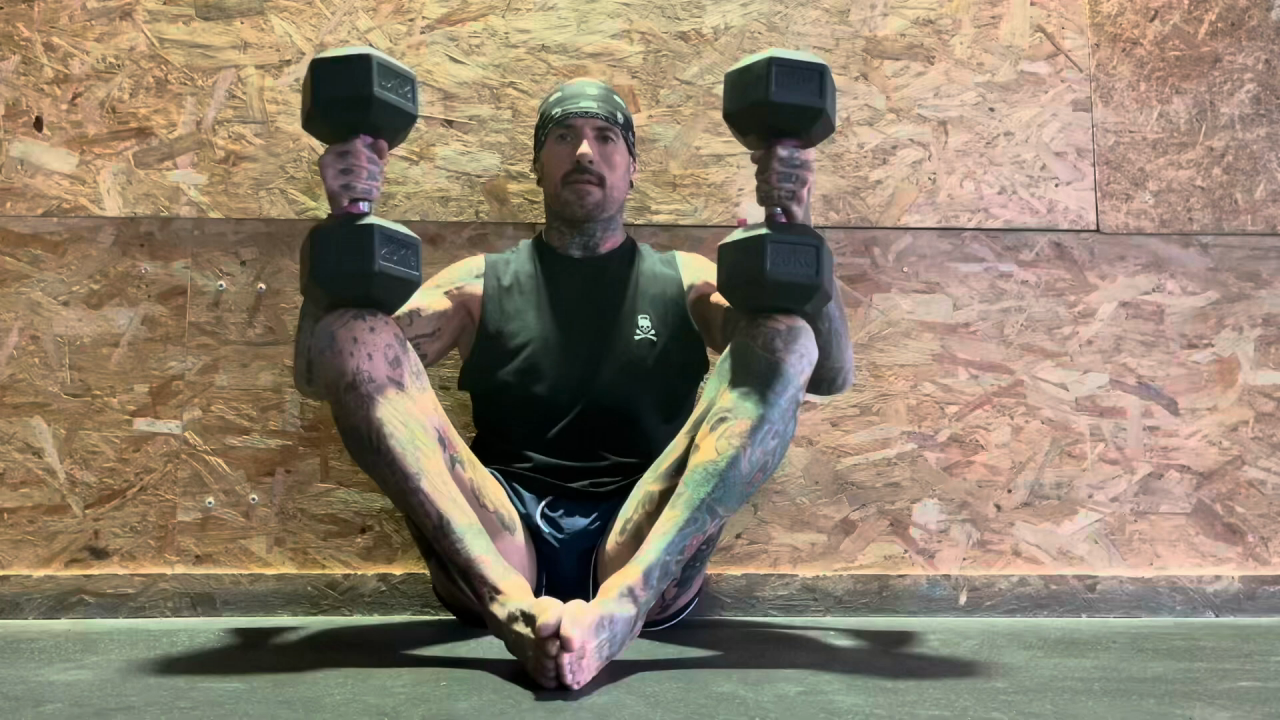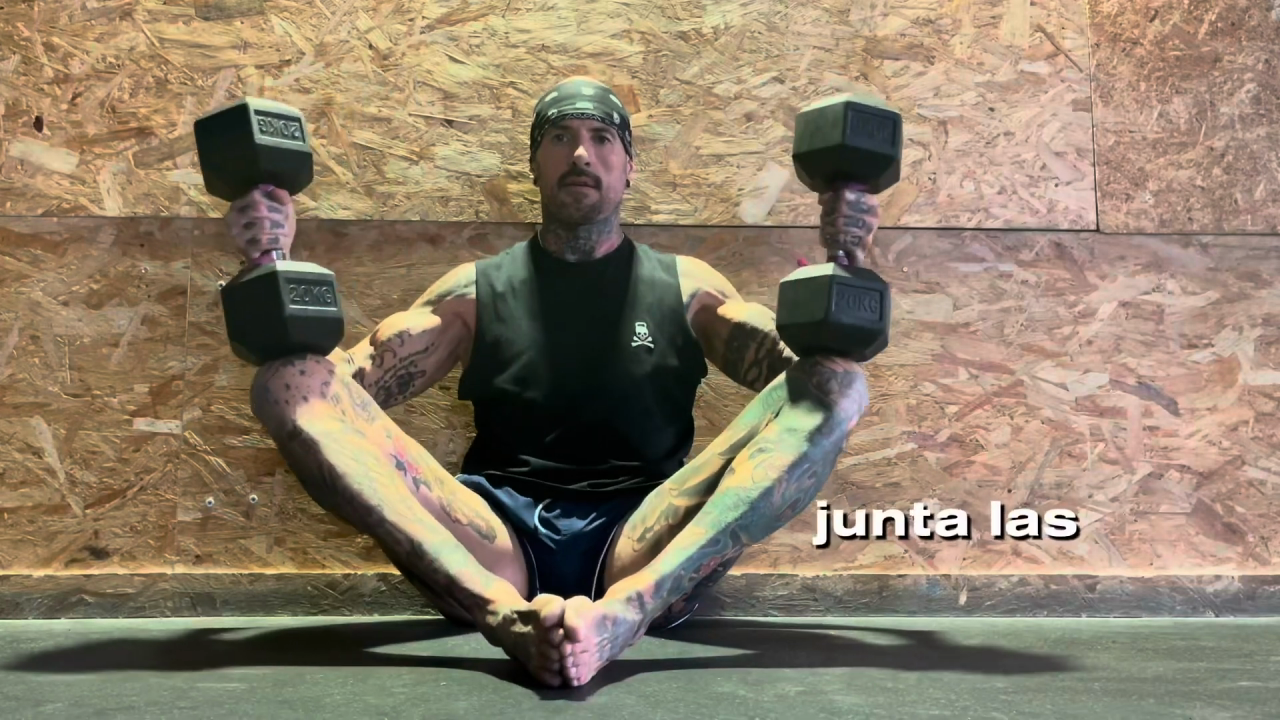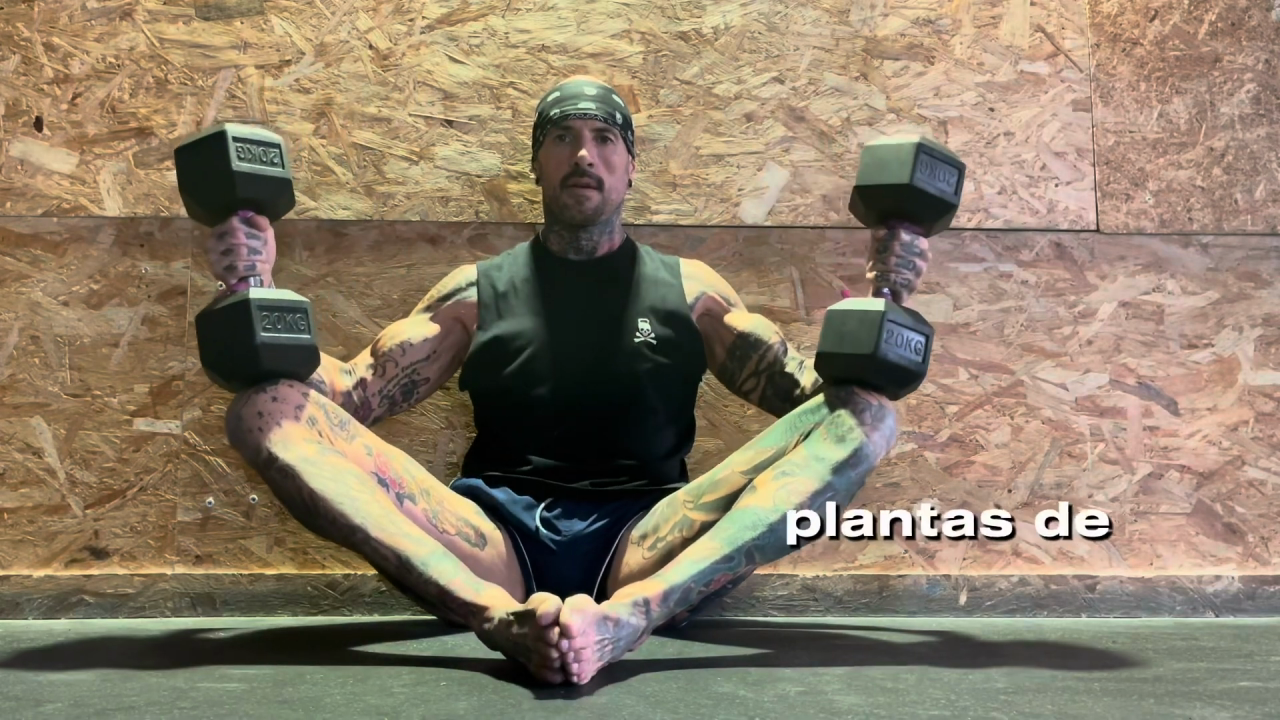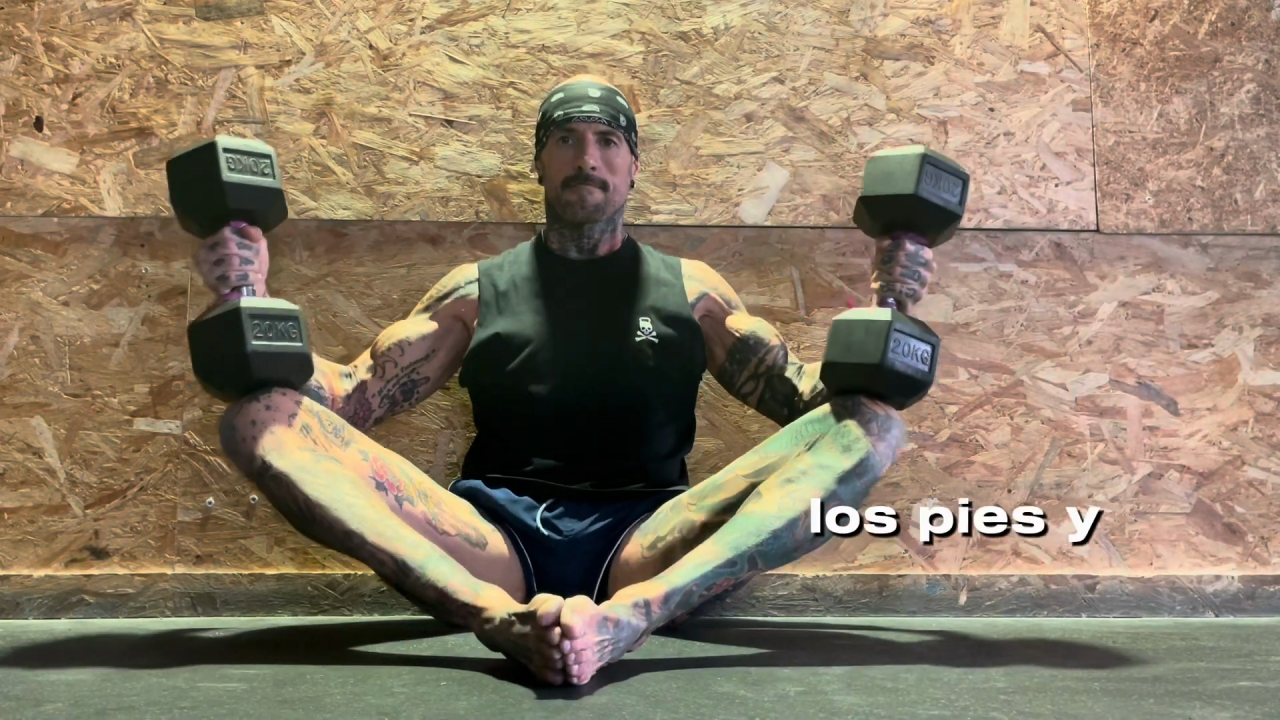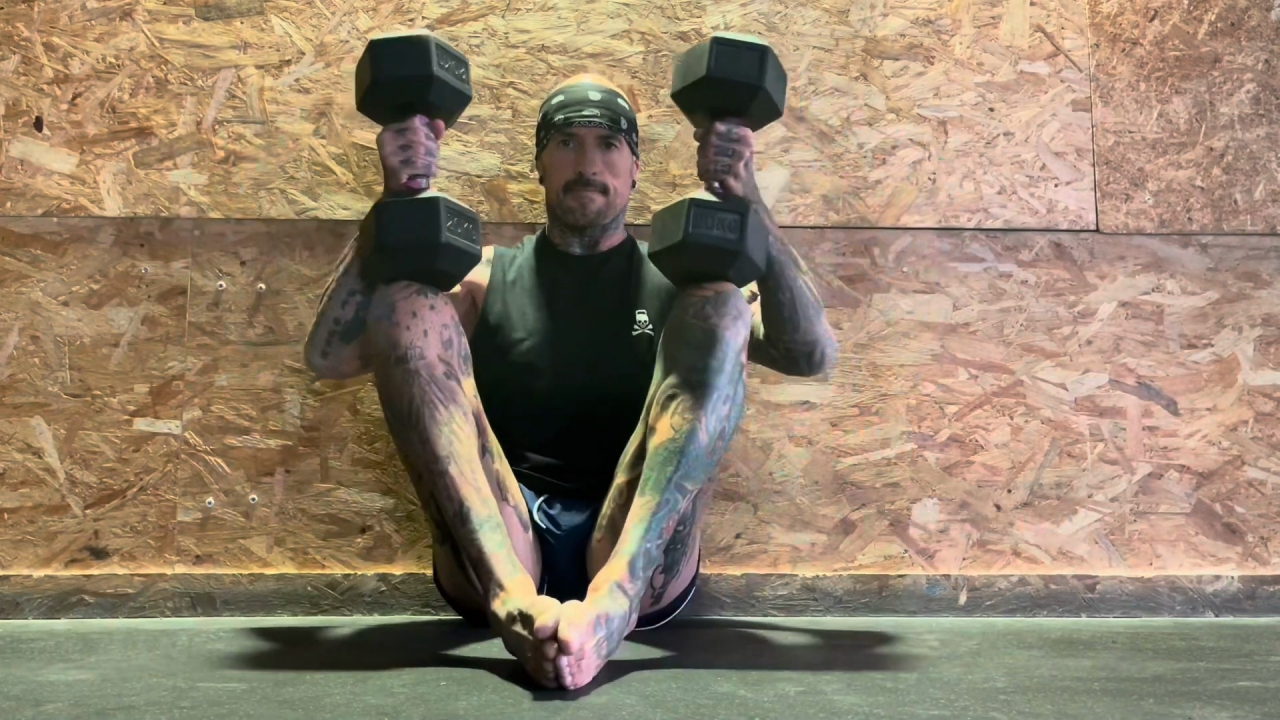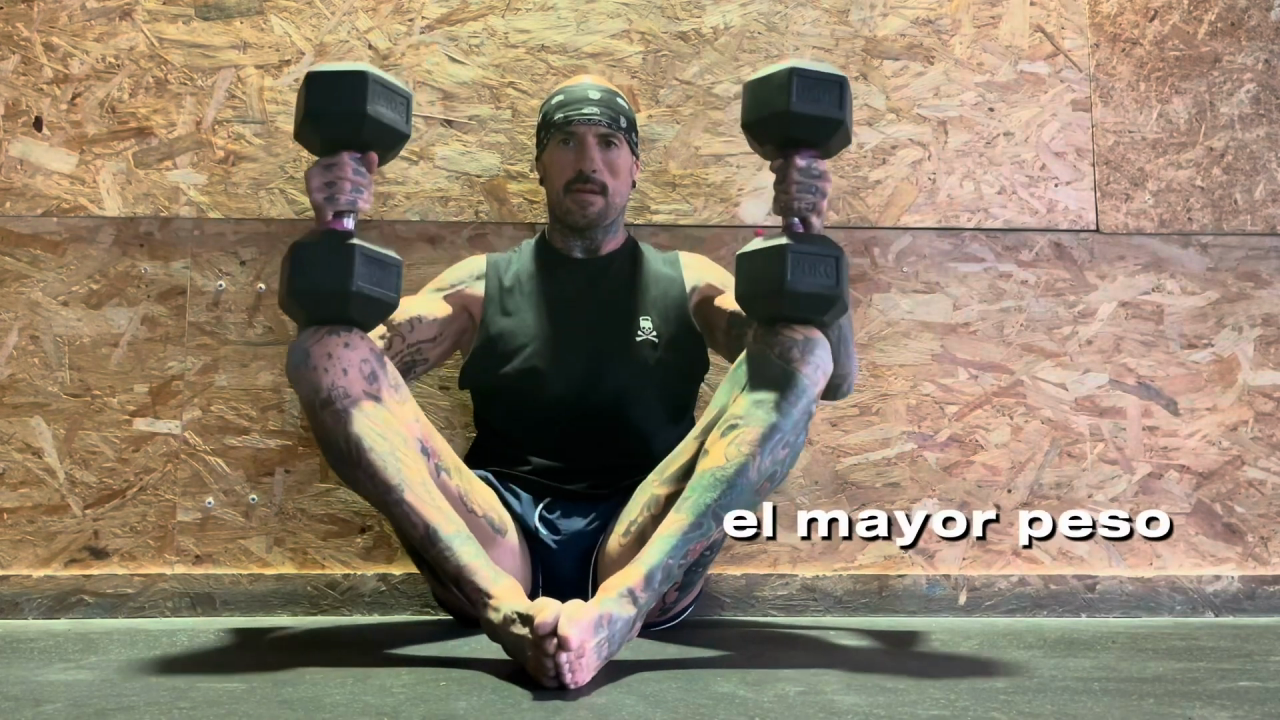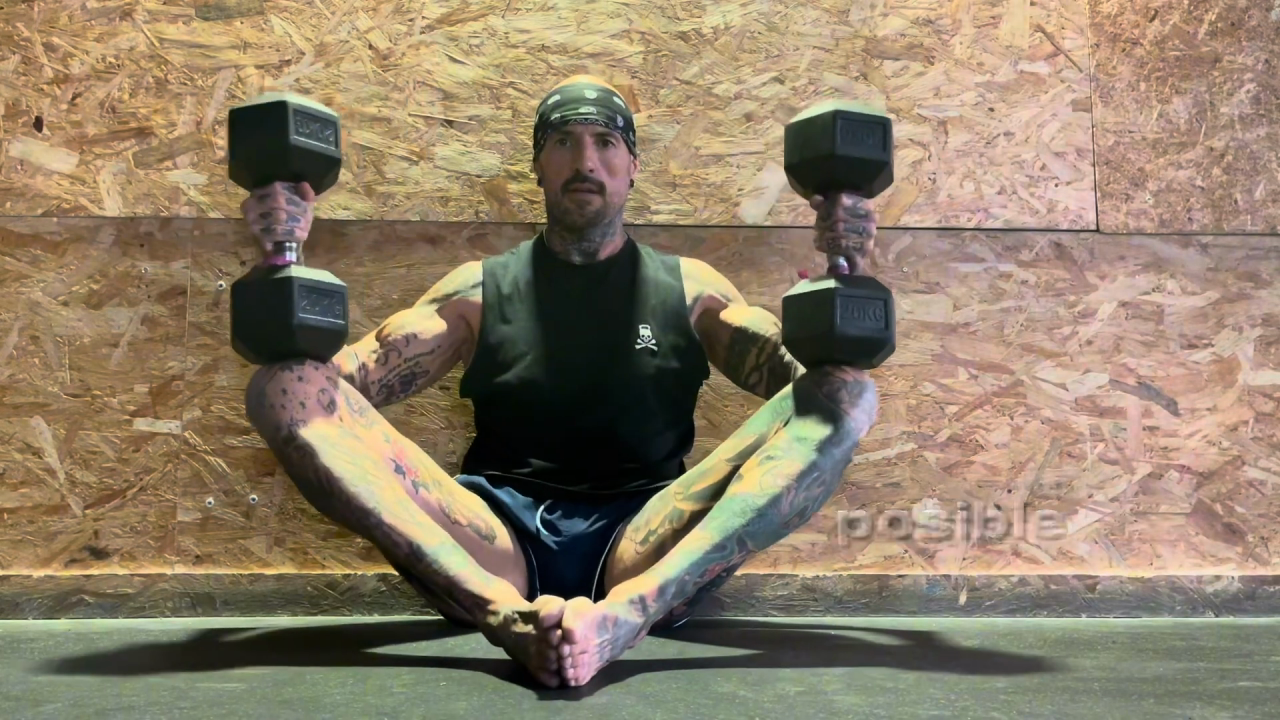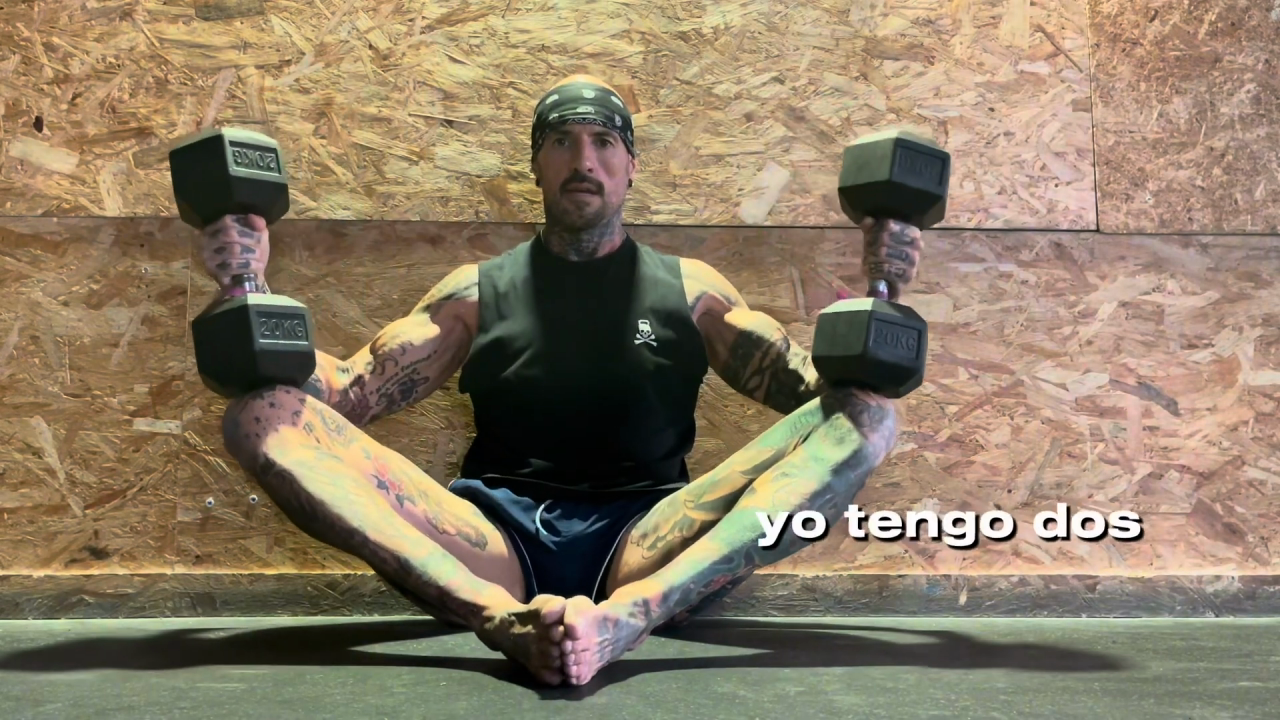
dt=0.7s
person 1, frame 1
left shoulder: (686, 279)
right shoulder: (478, 283)
left elbow: (831, 372)
right elbow: (318, 373)
left wrist: (793, 227)
left hip: (647, 557)
right hip: (495, 550)
left knee: (787, 342)
right knee: (351, 336)
left ankle: (616, 612)
right ankle: (516, 612)
person 1, frame 2
left shoulder: (685, 285)
right shoulder: (476, 289)
left elbow: (826, 388)
right elbow: (337, 392)
left hip: (646, 555)
right hip: (494, 548)
left knee: (835, 386)
right knee: (289, 385)
left ankle: (621, 612)
right ankle: (504, 613)
person 1, frame 3
left shoulder: (688, 287)
right shoulder: (477, 290)
left elbow: (807, 393)
right elbow: (350, 399)
left hip: (646, 552)
right hip: (496, 546)
left knee: (862, 418)
right knee: (265, 412)
left ankle: (621, 620)
right ankle: (507, 619)
person 1, frame 4
left shoulder: (689, 288)
right shoulder: (478, 289)
left elbow: (805, 399)
right elbow: (349, 400)
right wrist: (253, 304)
left hip: (644, 549)
right hip: (497, 542)
left knee: (867, 424)
right knee: (261, 420)
left ankle: (626, 618)
right ankle: (502, 619)
person 1, frame 5
left shoulder: (680, 279)
right shoulder: (481, 278)
left elbow: (810, 353)
right elbow: (329, 355)
left wrist: (745, 200)
right wrist: (397, 198)
left hip: (640, 559)
right hip: (498, 552)
left knee: (718, 311)
right knee: (405, 310)
left ankle: (608, 610)
right ankle: (516, 609)
person 1, frame 6
left shoulder: (688, 281)
right shoulder: (481, 283)
left elbow: (832, 377)
right elbow: (324, 377)
left wrist: (805, 232)
left hip: (646, 560)
right hip: (495, 551)
left knee: (798, 351)
right knee: (327, 354)
left ankle: (616, 611)
right ankle: (509, 613)
person 1, frame 7
left shoulder: (689, 288)
right shoulder: (478, 288)
left elbow: (822, 389)
right elbow: (345, 388)
left wrist: (841, 273)
left hip: (646, 553)
right hip: (495, 551)
left knee: (846, 396)
right knee: (284, 391)
left ankle: (623, 614)
right ankle: (508, 615)
person 1, frame 8
left shoulder: (689, 287)
right shoulder: (477, 290)
left elbow: (818, 392)
right elbow: (348, 398)
right wrist: (254, 291)
left hip: (647, 552)
right hip: (495, 544)
left knee: (859, 420)
right knee: (263, 416)
left ankle: (622, 616)
right ankle: (505, 616)
